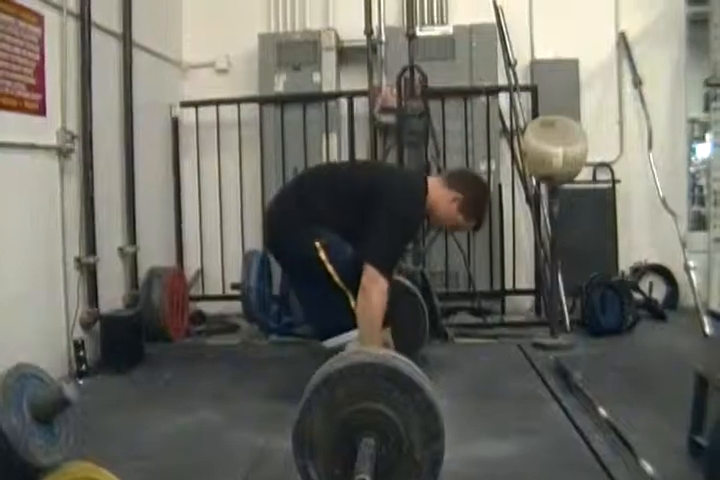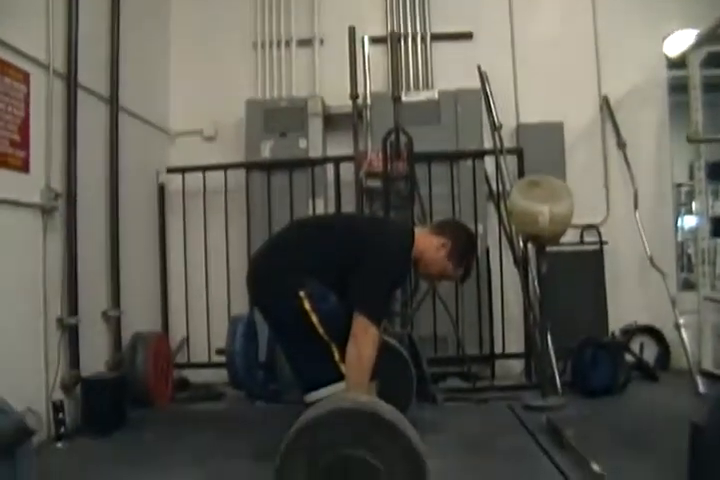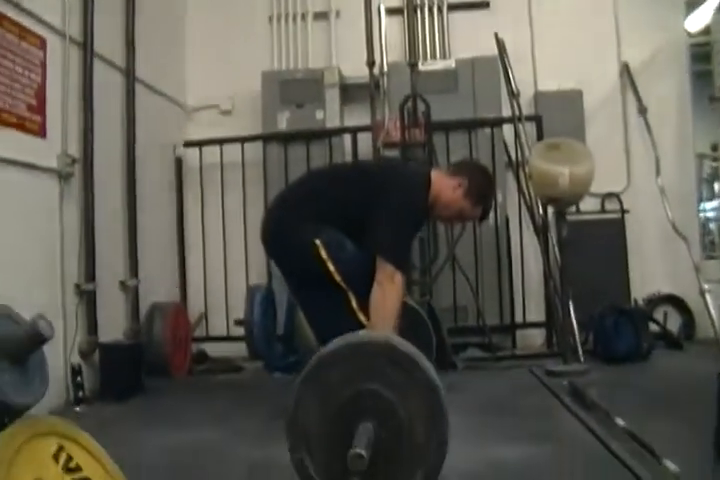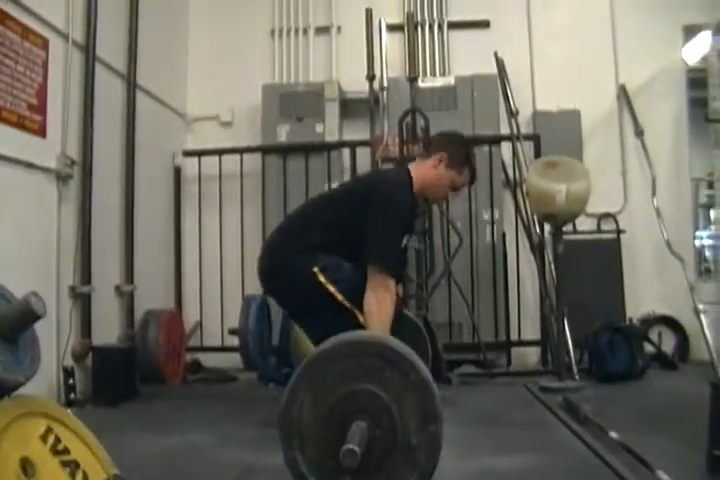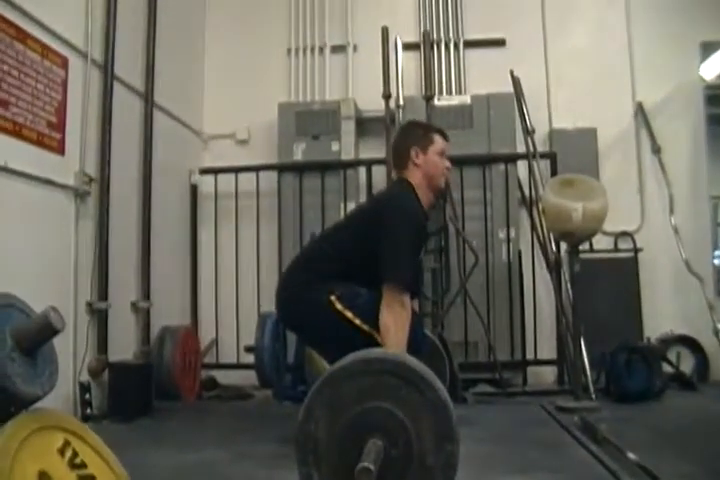
dt=1s
person 1, frame 1
left shoulder: (408, 191)
right shoulder: (404, 204)
left elbow: (376, 274)
right elbow: (372, 285)
left wrist: (379, 330)
left hip: (294, 219)
right hip: (296, 223)
right knee: (359, 324)
person 1, frame 2
left shoulder: (394, 241)
right shoulder: (391, 251)
left elbow: (364, 326)
right elbow: (363, 332)
left hip: (280, 272)
right hip: (280, 274)
right knee: (337, 375)
person 1, frame 3
left shoulder: (411, 187)
right shoulder: (407, 194)
left elbow: (392, 275)
right elbow: (387, 279)
left wrist: (388, 333)
left hip: (293, 225)
right hip: (295, 225)
right knee: (357, 328)
person 1, frame 4
left shoulder: (396, 191)
right shoulder: (395, 195)
left elbow: (389, 281)
right elbow: (380, 285)
left hip: (293, 258)
right hip: (294, 259)
person 1, frame 5
left shoulder: (403, 205)
right shoulder: (402, 209)
left elbow: (403, 297)
right elbow: (394, 301)
left hip: (306, 292)
right hip: (311, 292)
right knee: (406, 338)
